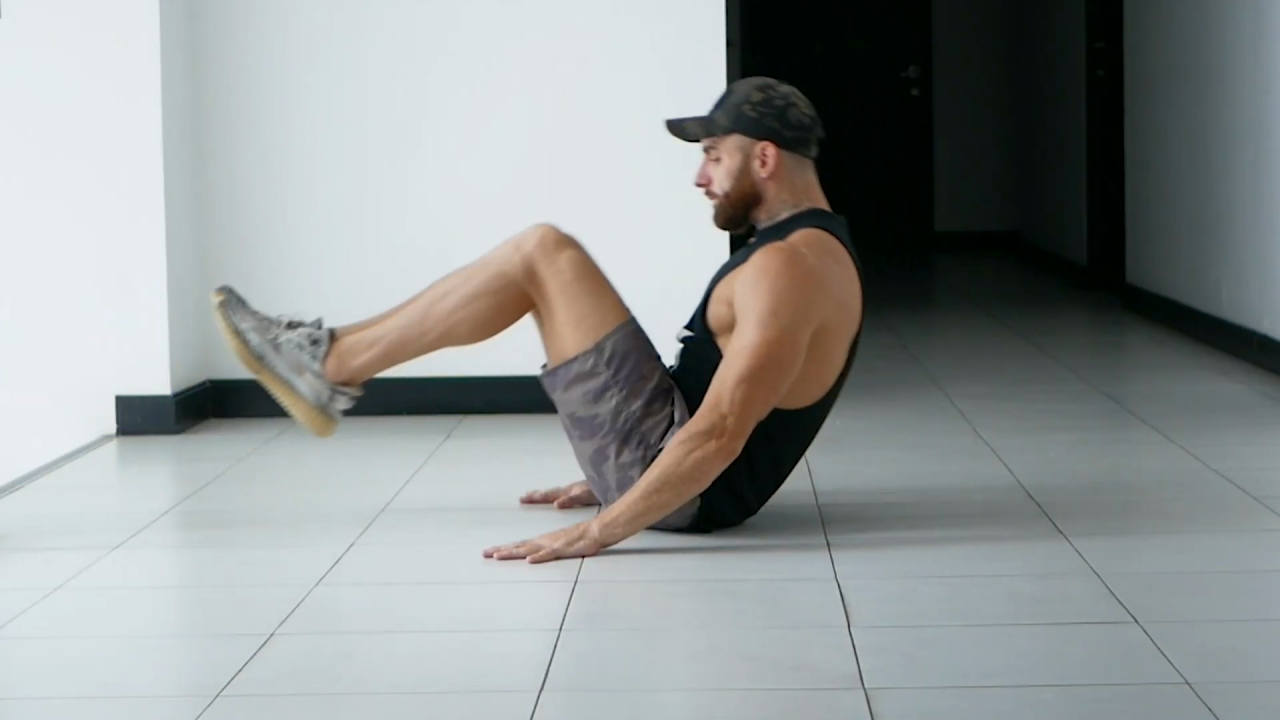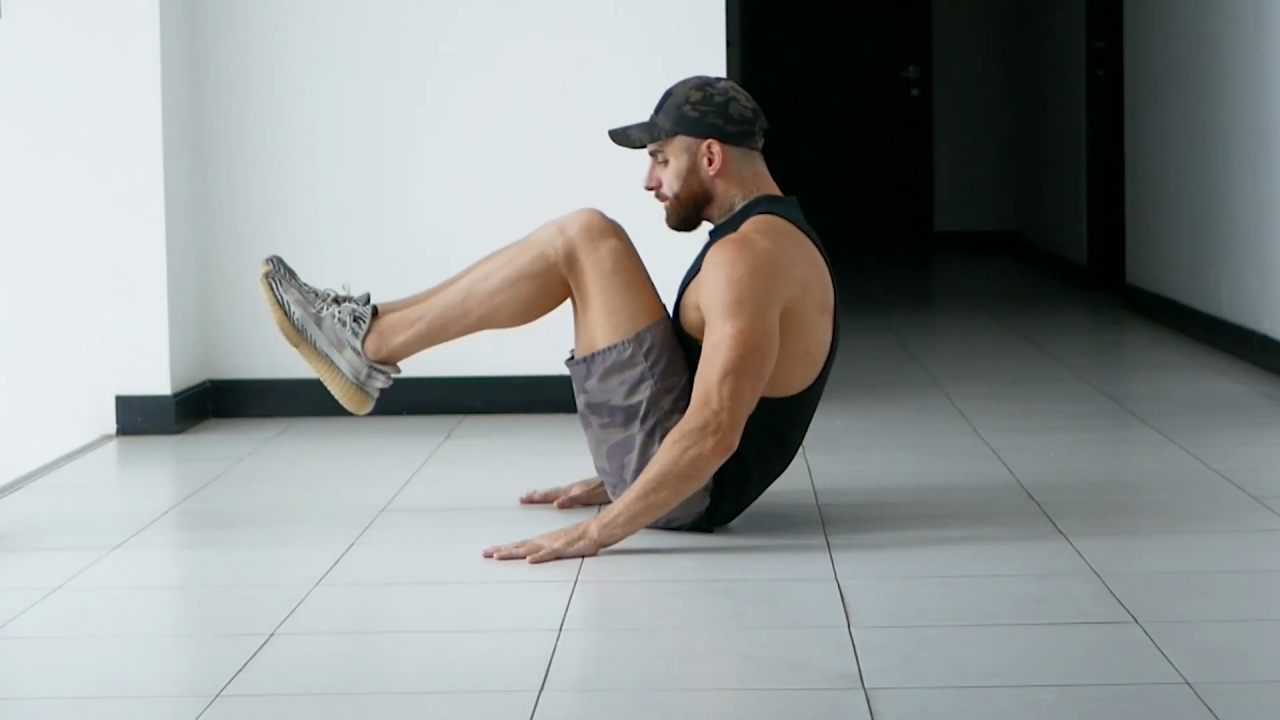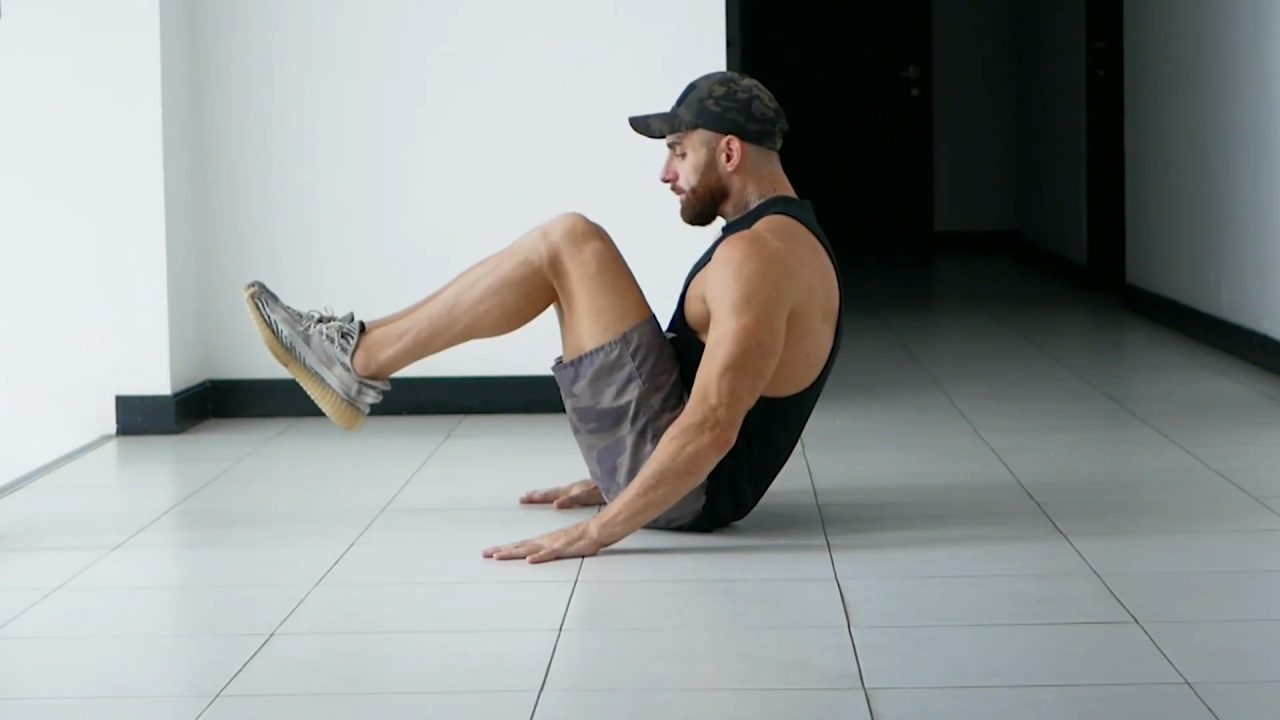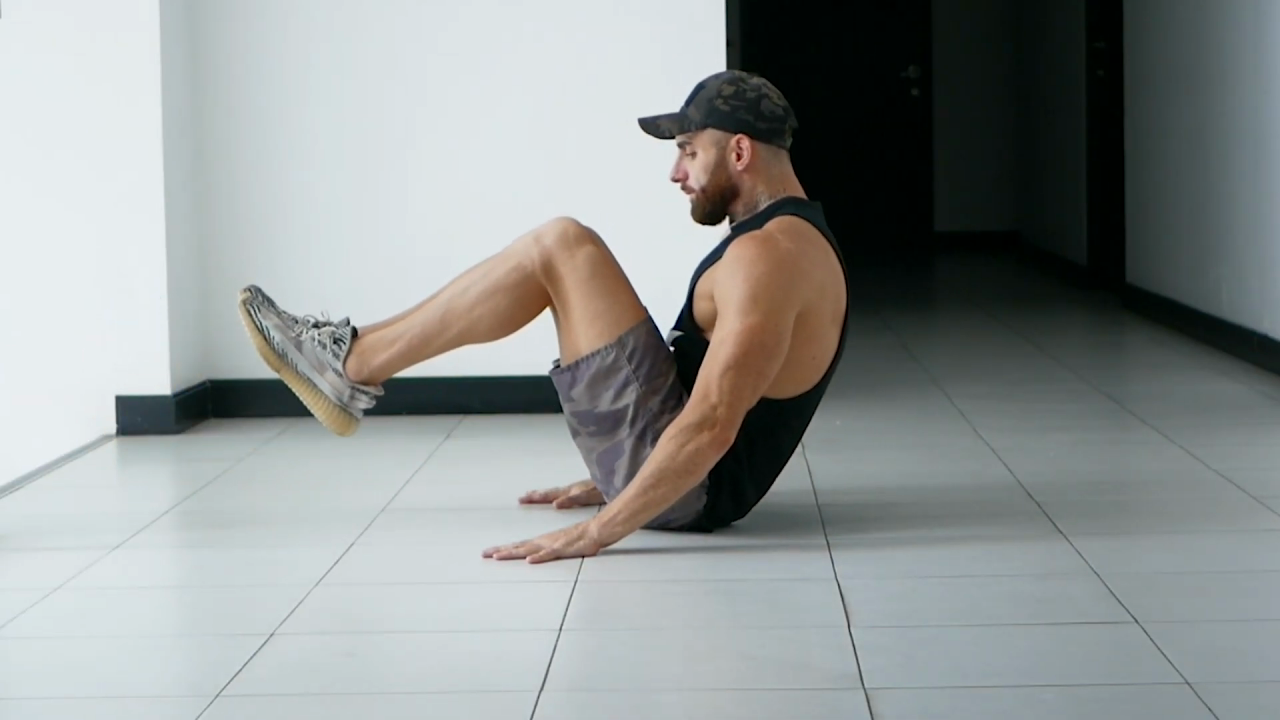
dt=0.2s
person 1, frame 1
left shoulder: (789, 268)
right shoulder: (804, 243)
left elbow: (718, 436)
left wrist: (598, 533)
right wrist: (615, 480)
left hip: (688, 492)
right hip: (674, 469)
left knee: (541, 251)
right knee: (543, 268)
left ankle: (329, 364)
right ankle: (340, 358)
person 1, frame 2
left shoulder: (747, 253)
right shoulder: (772, 234)
left elbow: (713, 432)
left wrist: (599, 532)
right wrist: (620, 478)
left hip: (692, 485)
right hip: (683, 469)
left knee: (586, 235)
right knee: (581, 249)
left ankle: (367, 341)
right ankle: (372, 337)
person 1, frame 3
left shoulder: (756, 254)
right shoulder: (784, 238)
left elbow: (711, 427)
left wrist: (599, 531)
right wrist: (615, 479)
left hip: (688, 487)
right hip: (679, 469)
left knee: (569, 240)
right knee: (566, 250)
left ankle: (358, 357)
right ankle: (363, 352)
person 1, frame 4
left shoulder: (767, 254)
right shoulder: (791, 239)
left elbow: (710, 425)
left wrist: (599, 531)
right wrist: (613, 477)
left hip: (691, 486)
right hip: (681, 470)
left knee: (563, 244)
right knee: (564, 256)
left ankle: (350, 365)
right ankle: (355, 356)
